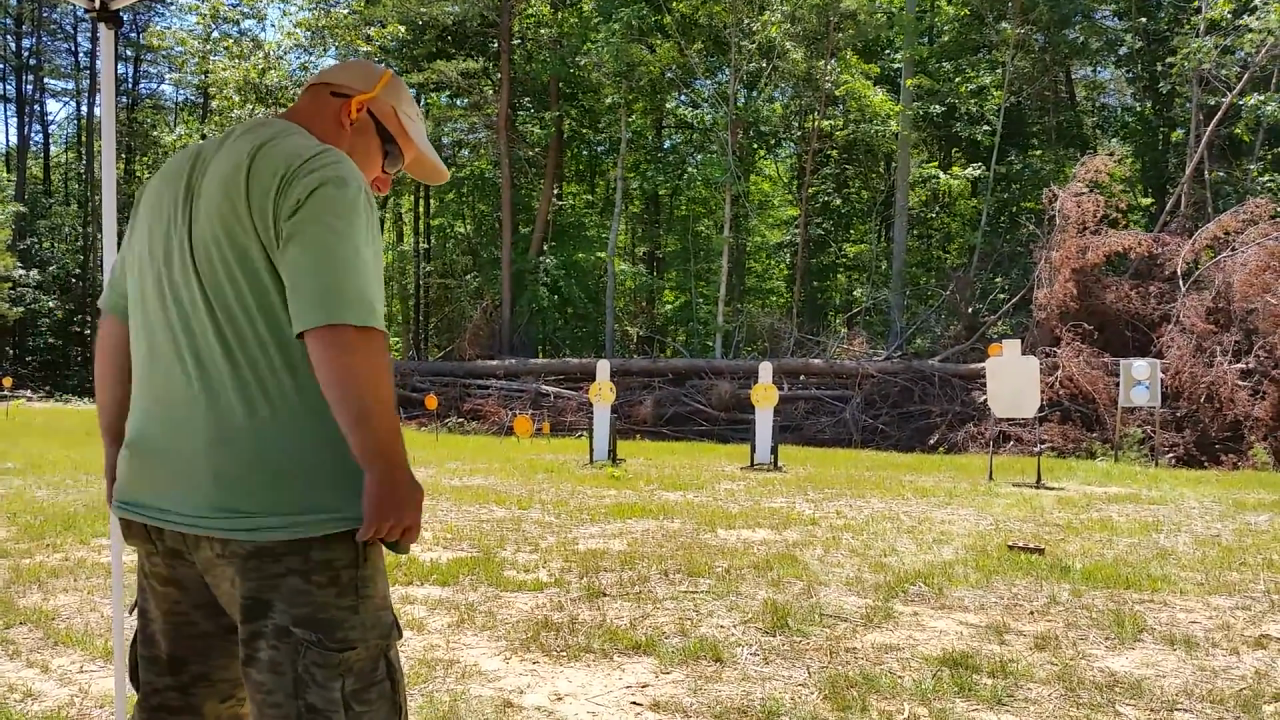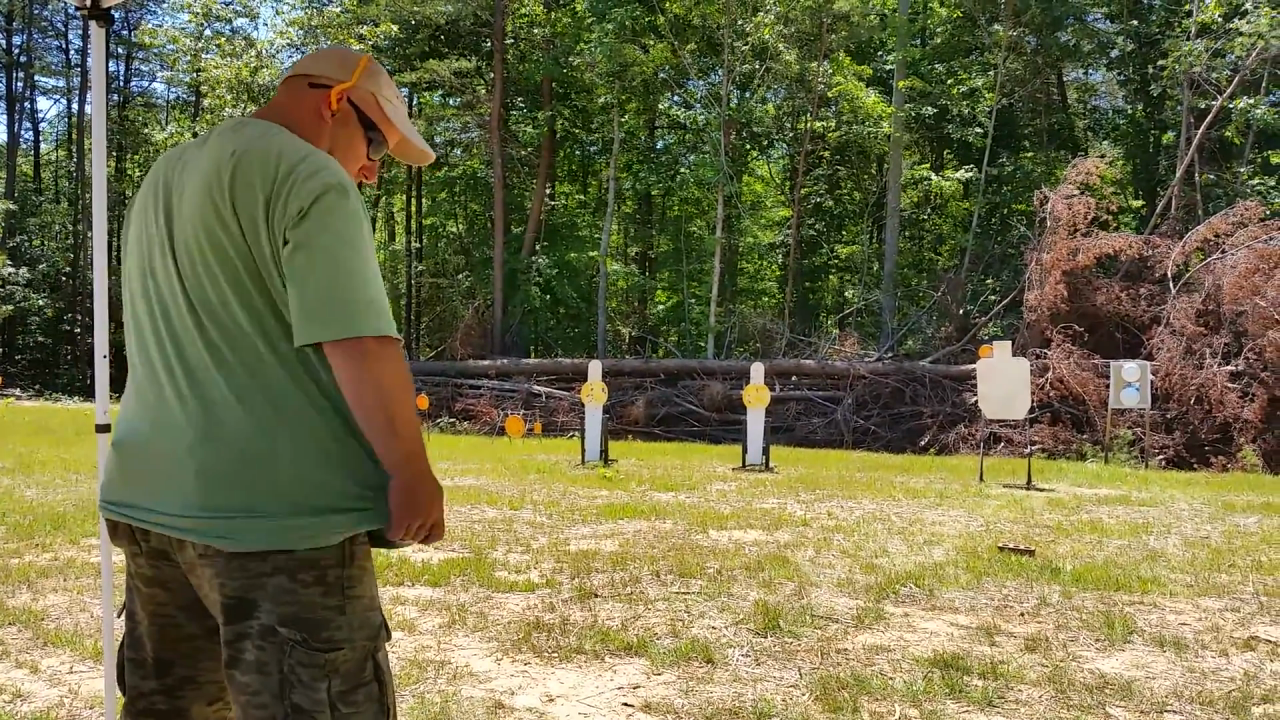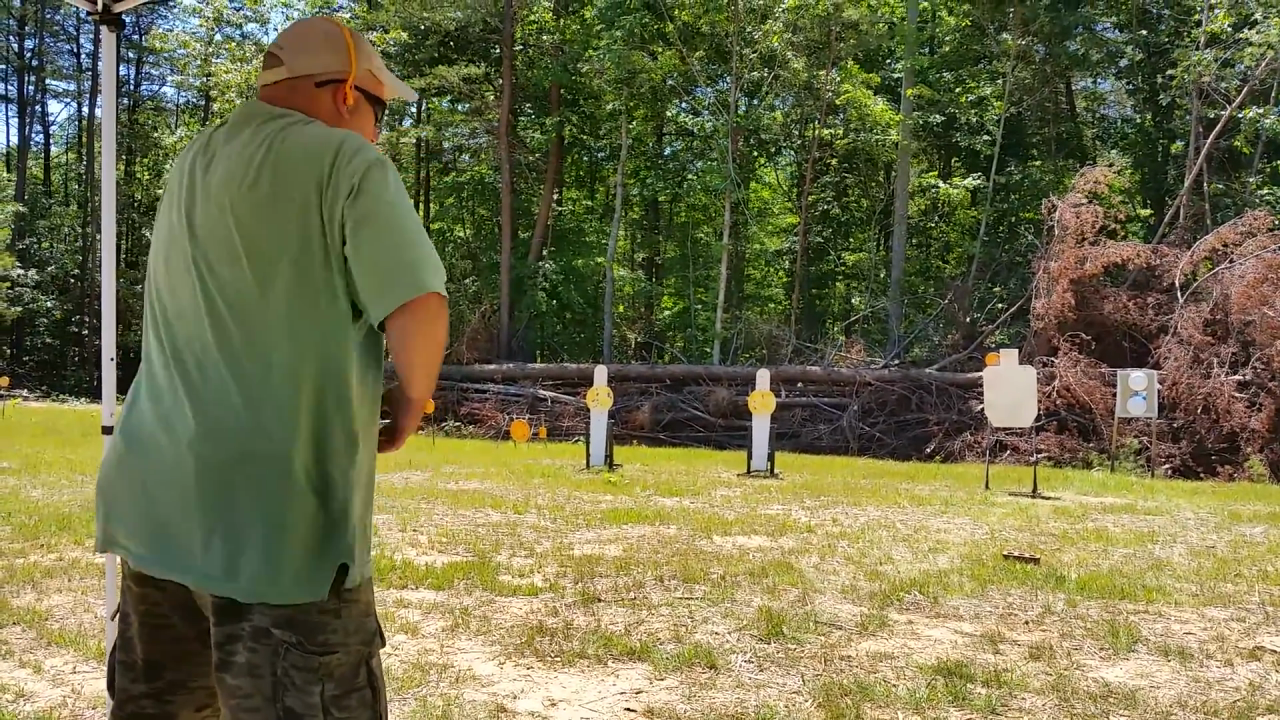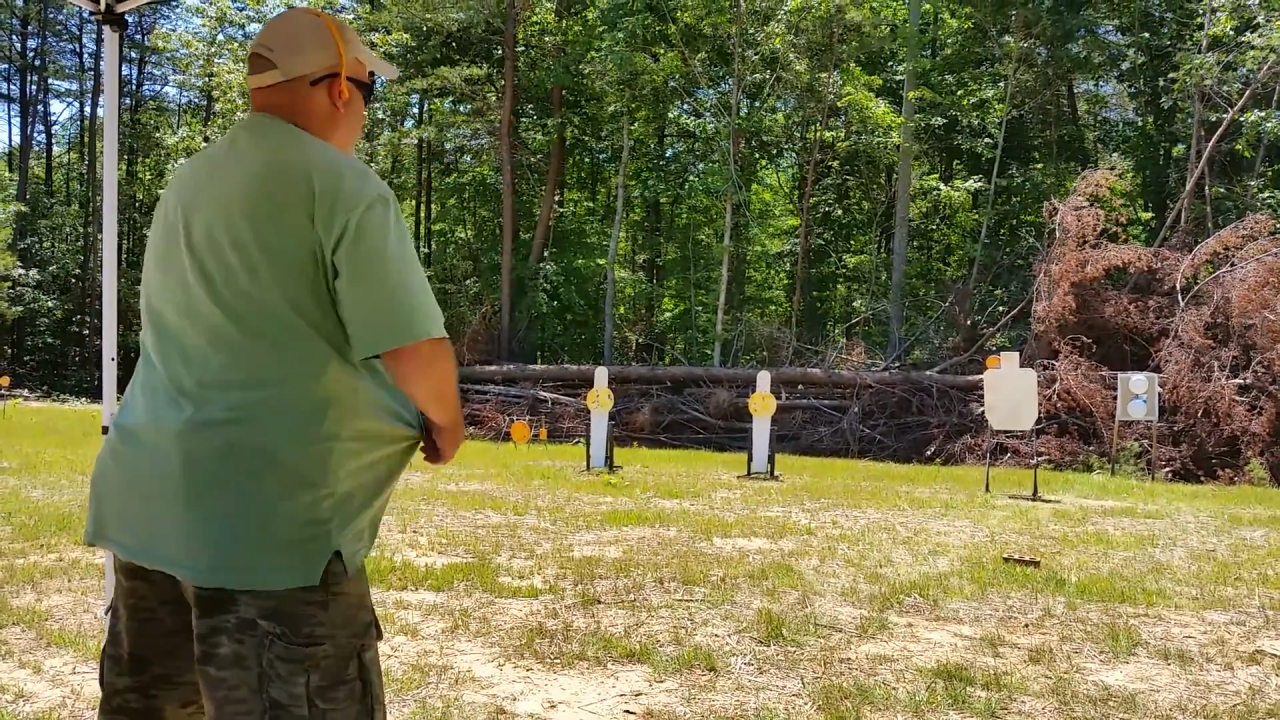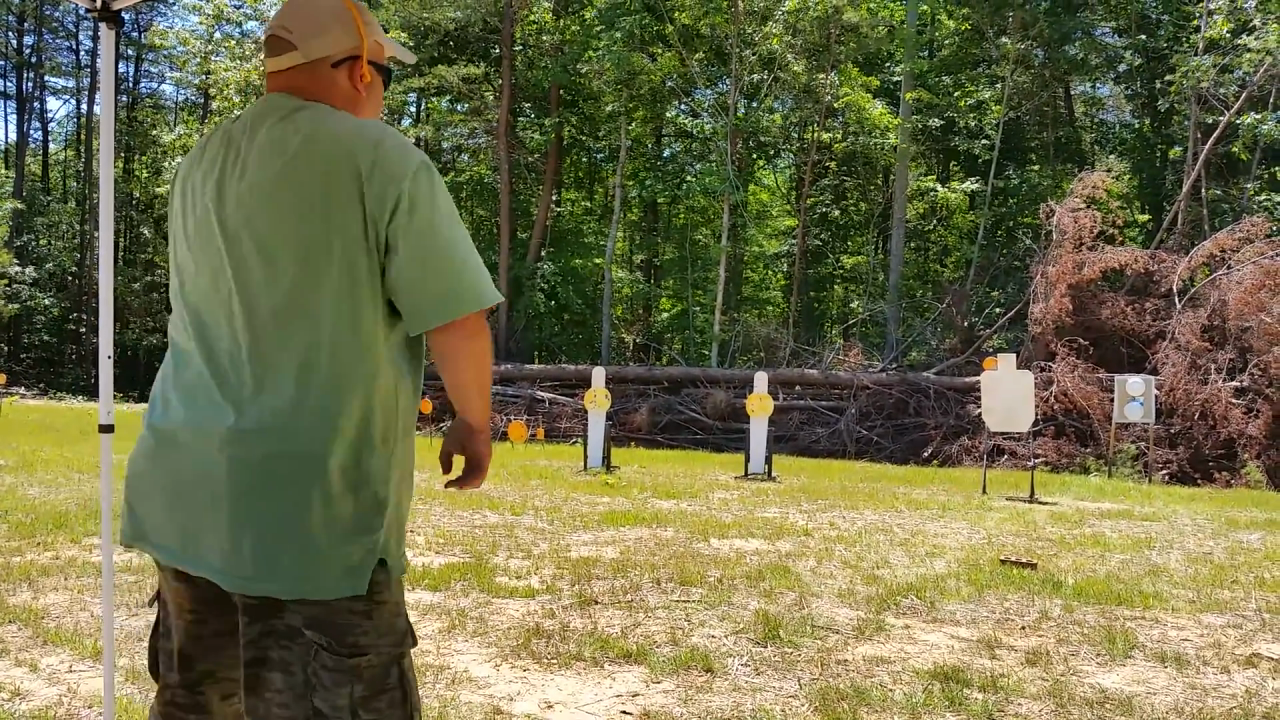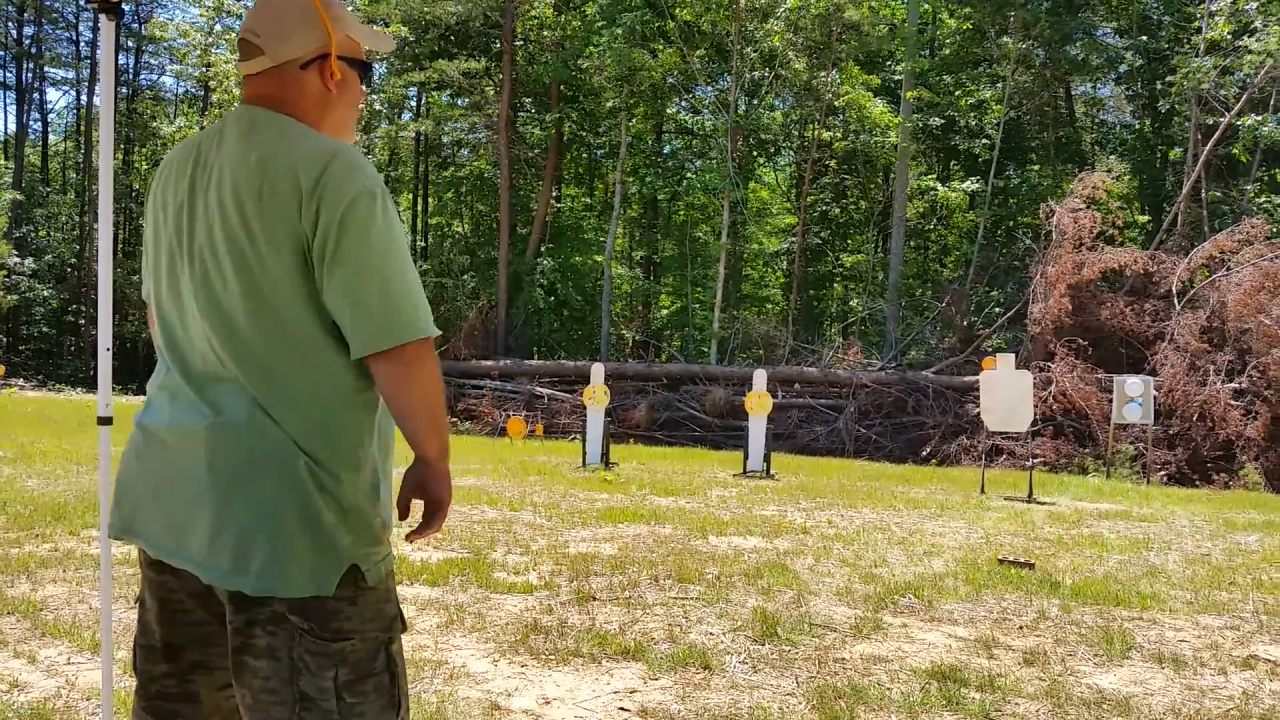
dt=0.4s
person 1, frame 1
left shoulder: (174, 176)
right shoulder: (320, 176)
left elbow: (119, 322)
right elbow: (341, 335)
left wrist: (121, 450)
right wrist: (389, 472)
left hip: (167, 495)
right hip: (285, 507)
person 1, frame 2
left shoulder: (166, 175)
right shoulder: (309, 179)
right elbow: (358, 344)
right wrist: (411, 473)
left hip: (152, 494)
right hip: (273, 507)
person 1, frame 3
left shoulder: (193, 163)
right shoulder: (346, 163)
right elbow: (417, 304)
right wrist: (411, 399)
left hip: (153, 490)
right hip: (273, 503)
person 1, frame 4
left shoulder: (191, 178)
right shoulder: (341, 186)
right elbow: (412, 346)
right wrist: (445, 418)
left hip: (149, 487)
right hip: (266, 504)
person 1, frame 5
left shoulder: (200, 164)
right shoulder: (383, 161)
right elbow: (456, 318)
right wrist: (474, 422)
left hip: (184, 484)
right hip: (307, 502)
person 1, frame 6
left shoulder: (176, 169)
right shoulder: (333, 174)
right elbow: (397, 344)
right wrist: (432, 460)
left hip: (174, 484)
right hip: (292, 501)
